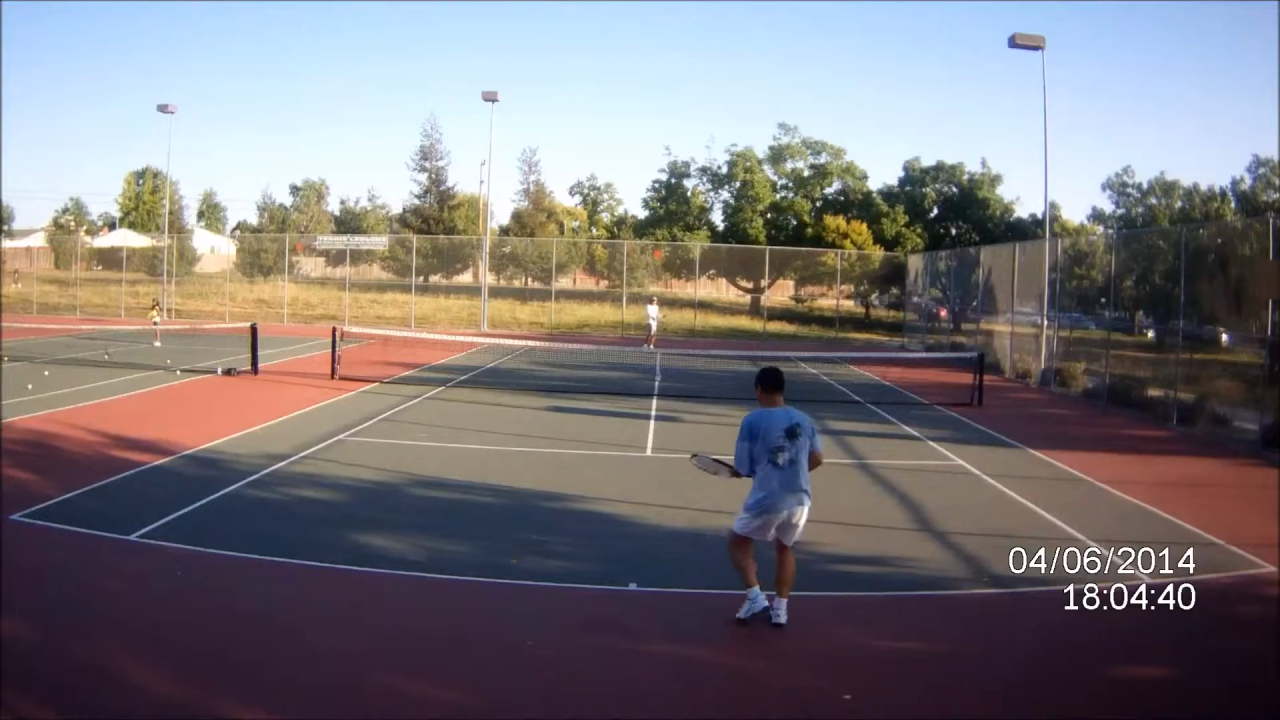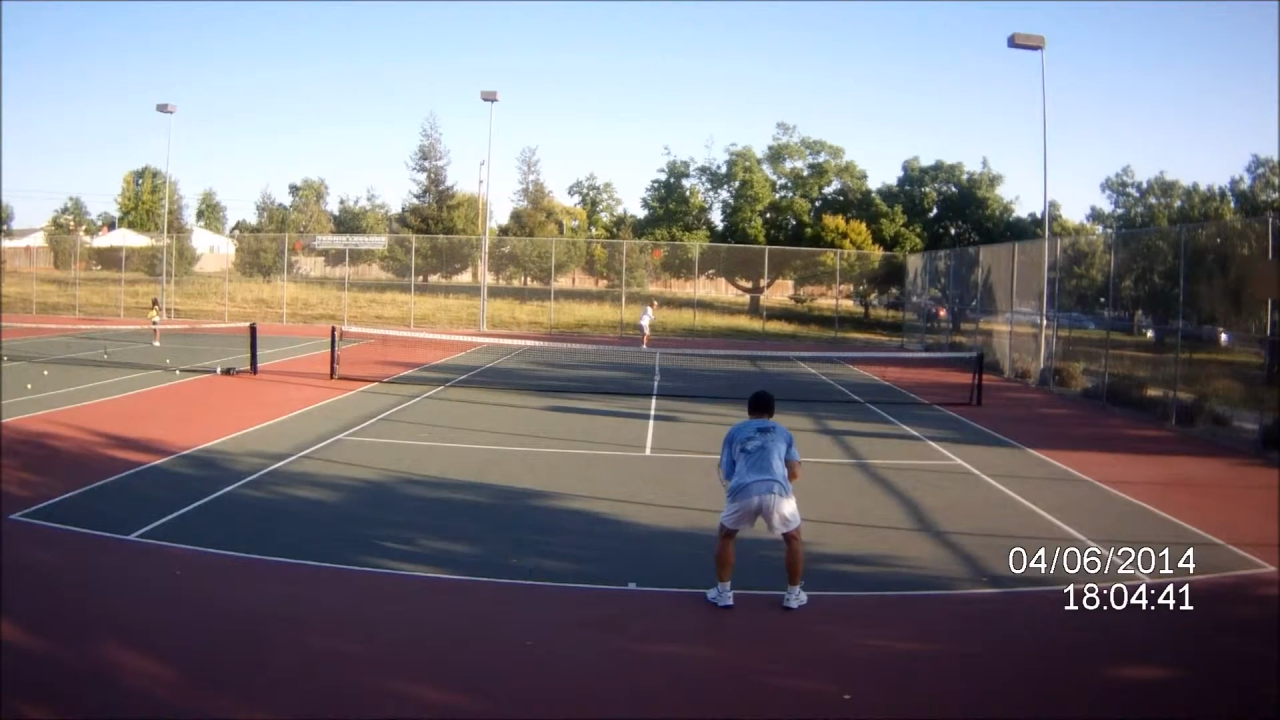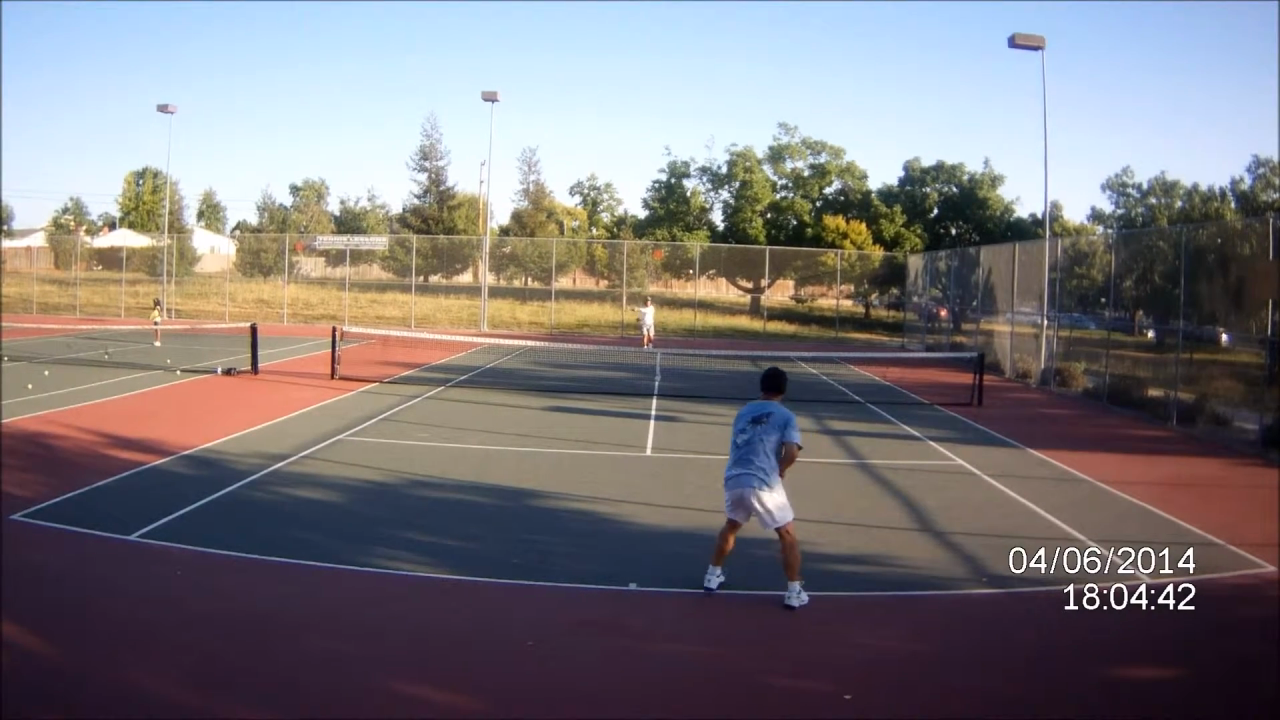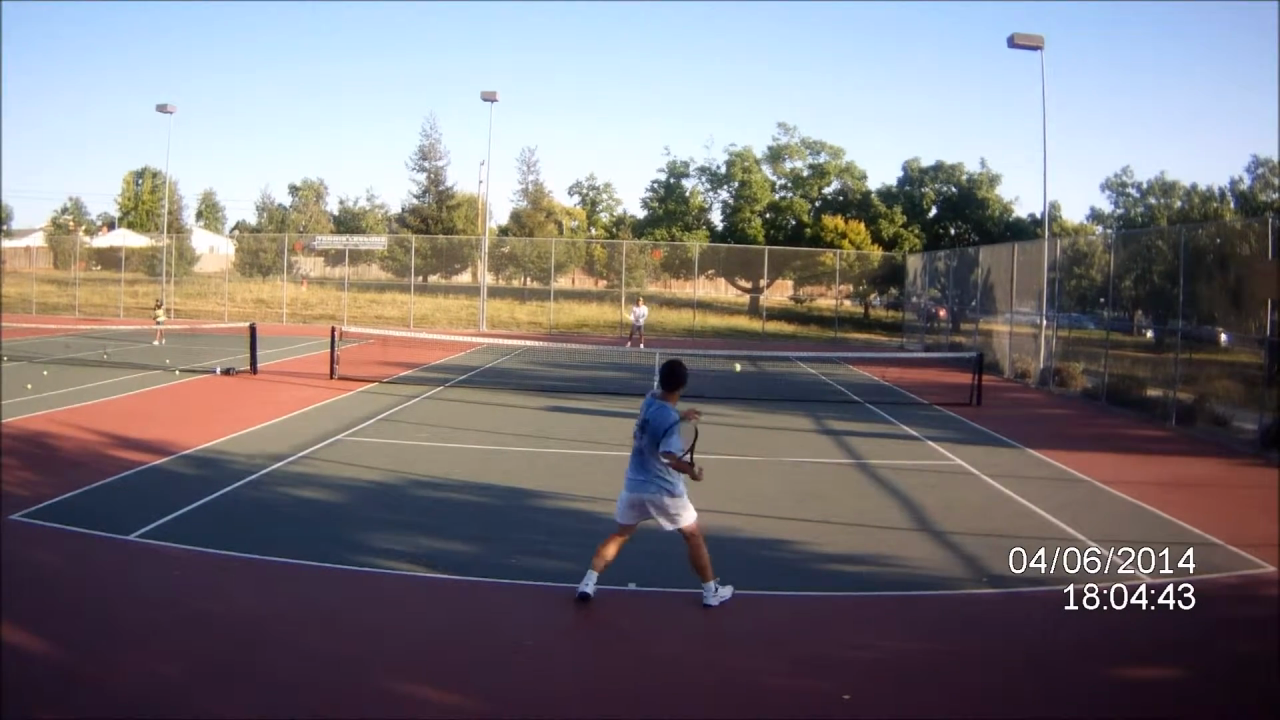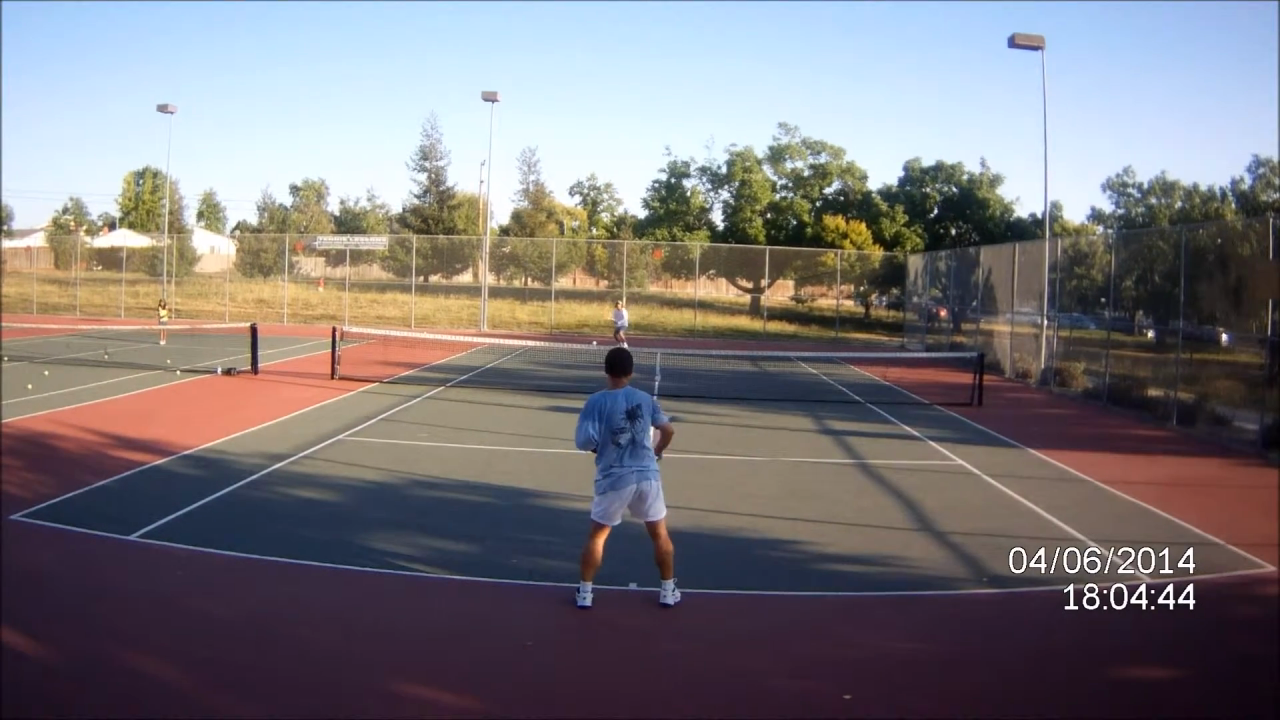
dt=1s
person 1, frame 1
left shoulder: (752, 421)
right shoulder: (804, 420)
left elbow: (742, 469)
right elbow: (816, 460)
left hip: (766, 500)
right hip: (799, 499)
left knee: (737, 544)
right knee: (784, 549)
left ankle: (755, 596)
right ankle: (780, 608)
person 1, frame 2
left shoulder: (734, 432)
right shoulder: (784, 433)
left elbow: (727, 473)
right elbow: (794, 472)
left hip: (743, 491)
right hip: (776, 491)
left knee: (725, 536)
right knee: (793, 540)
left ankle: (723, 592)
right ankle: (793, 594)
person 1, frame 3
left shoulder: (743, 412)
right shoulder: (786, 416)
right elbow: (791, 452)
right wrist: (779, 470)
left hip: (734, 480)
right hip: (763, 485)
left knee: (731, 526)
right knee: (788, 537)
left ankle: (712, 576)
right ankle: (794, 592)
person 1, frame 4
left shoulder: (650, 399)
right shoulder: (669, 419)
right elbow: (671, 459)
left wrist: (680, 416)
right wrist: (691, 470)
left hip: (634, 486)
right hip: (664, 490)
left knee: (618, 535)
right knee: (694, 537)
left ankle: (588, 583)
right ankle: (711, 591)
person 1, frame 5
left shoulder: (596, 401)
right shoulder: (646, 399)
left elbow: (584, 442)
right elbow: (668, 431)
right wrist: (657, 452)
left hip: (614, 480)
right hip: (647, 476)
left knee: (597, 537)
right knee: (660, 534)
left ankle: (585, 593)
right ankle: (668, 591)
